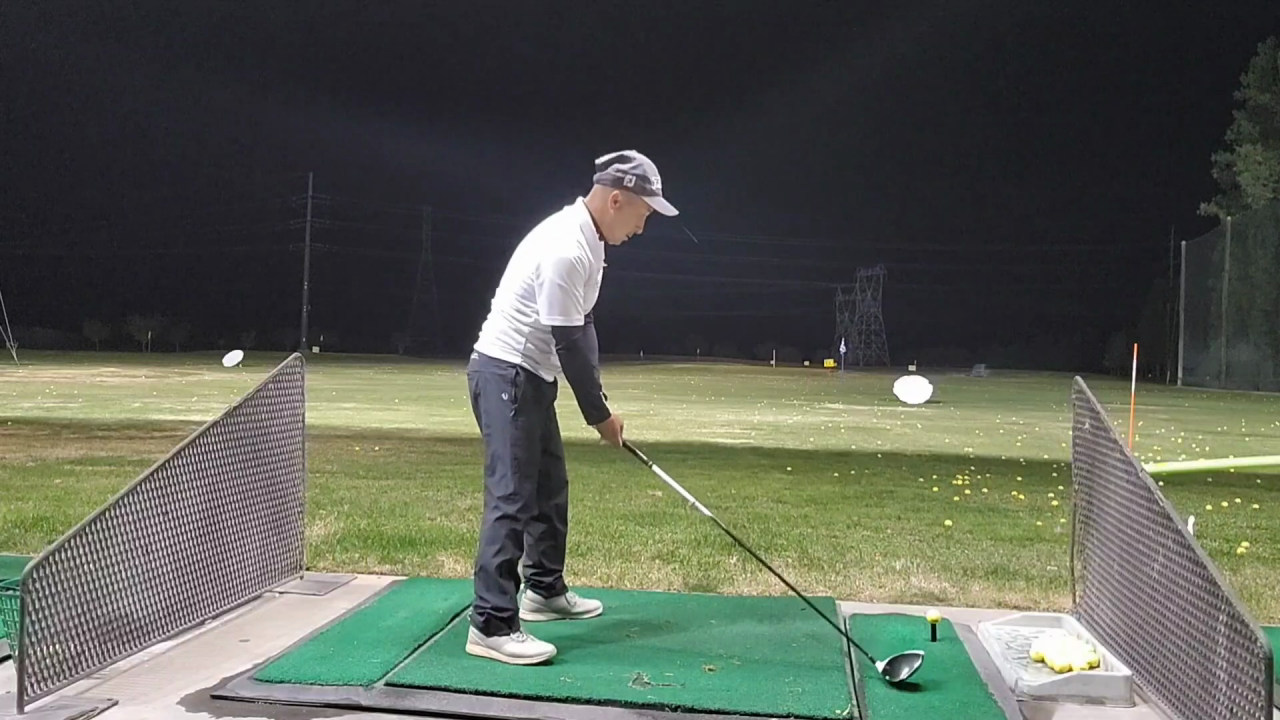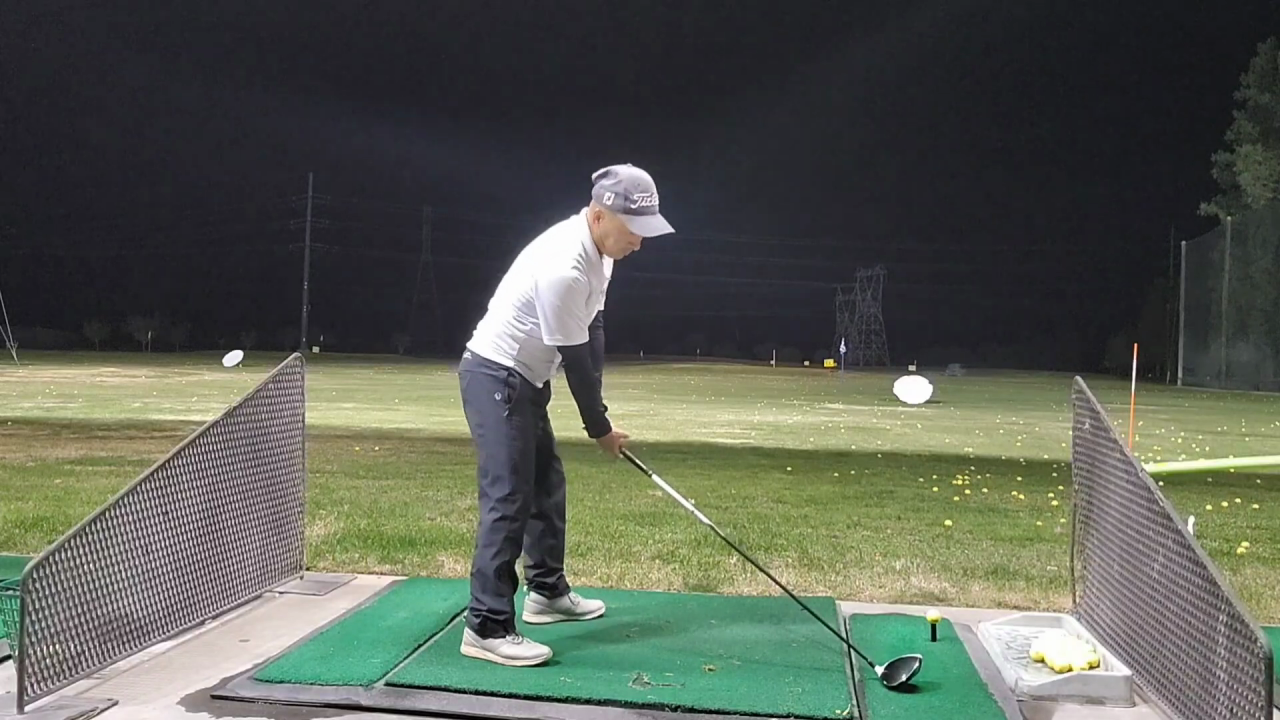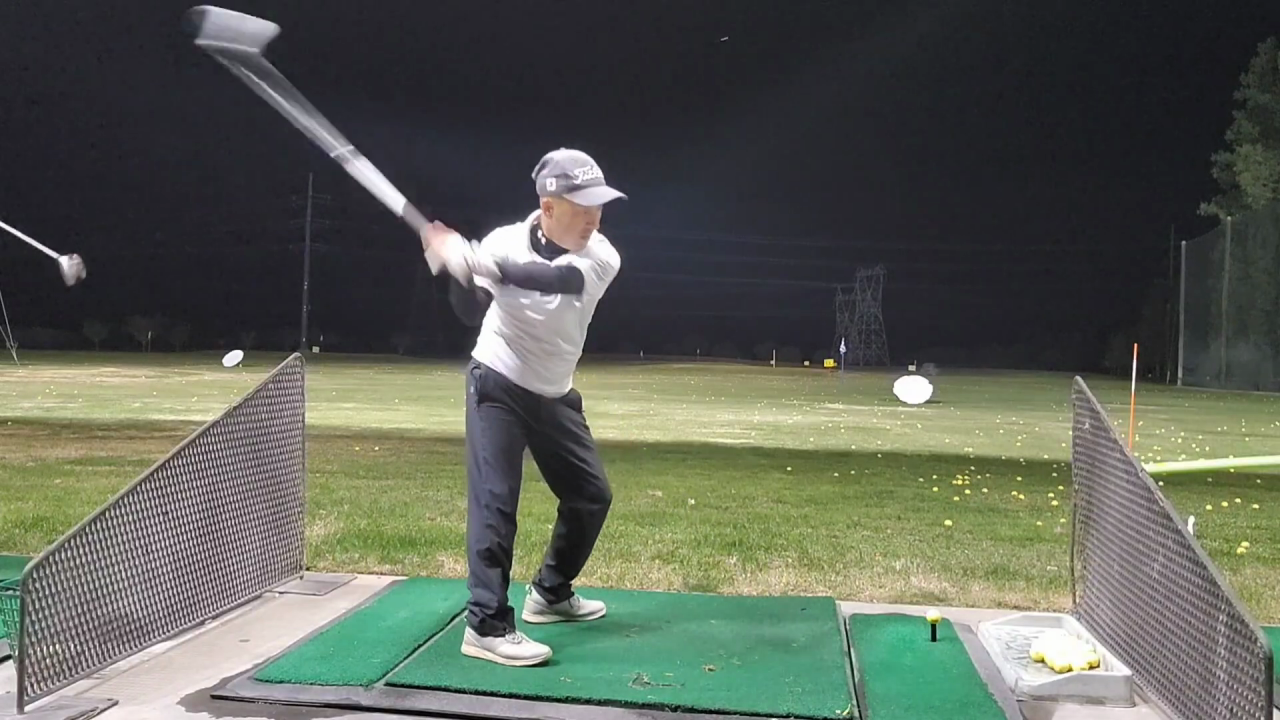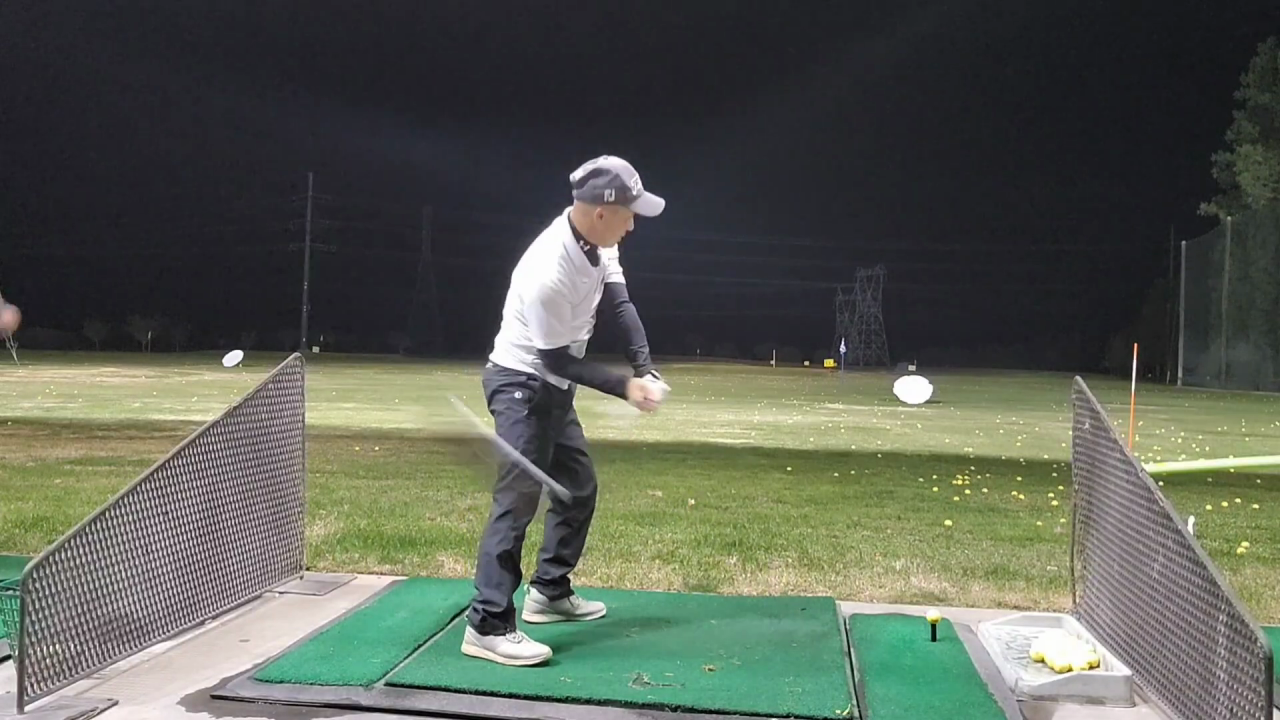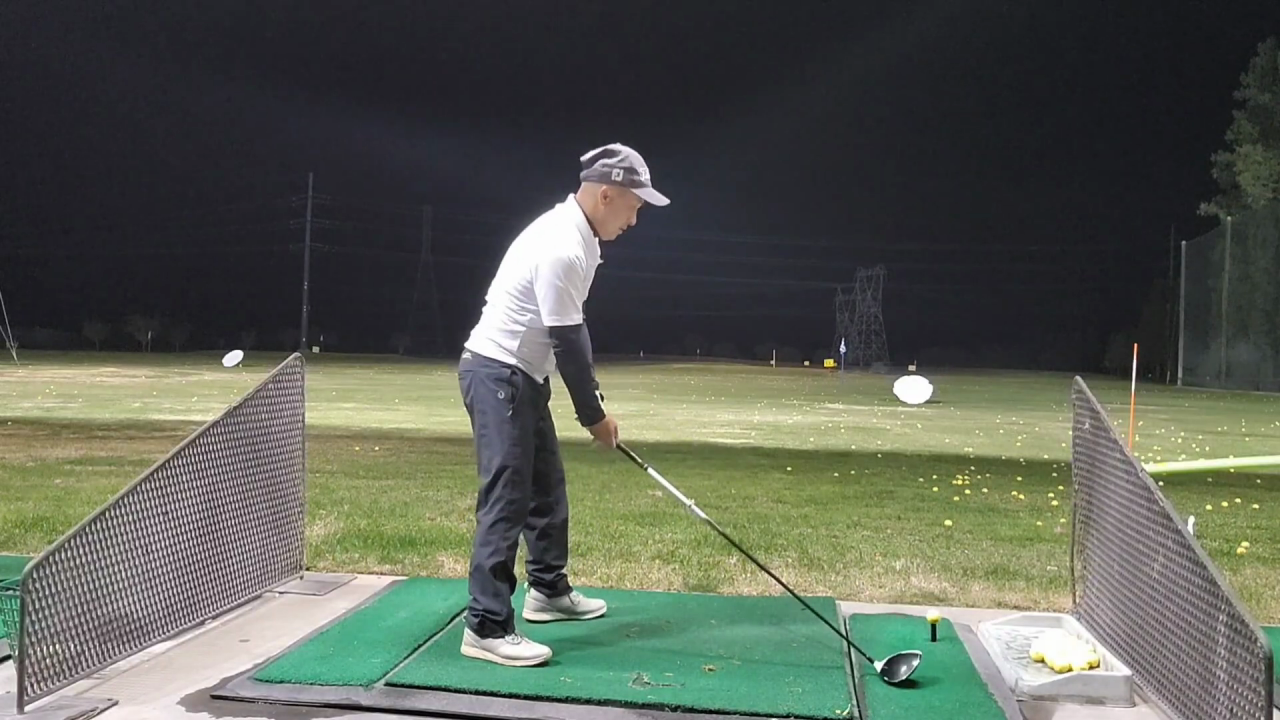
dt=1s
person 1, frame 1
left shoulder: (587, 240)
right shoulder: (565, 250)
left elbow: (582, 328)
right elbow: (568, 342)
left wrist: (598, 398)
right wrist: (598, 414)
left hip: (530, 375)
right hip: (505, 373)
left knee: (550, 486)
right knee: (512, 495)
left ankle: (543, 590)
right ankle: (491, 624)
person 1, frame 2
left shoulder: (596, 248)
right shoulder: (563, 268)
left elbow: (592, 334)
right elbow: (575, 358)
left wrist: (600, 414)
right wrist: (600, 427)
left hip: (524, 378)
right hip: (495, 376)
left knee: (547, 484)
right knee: (507, 498)
left ankle: (547, 591)
right ankle: (486, 627)
person 1, frame 3
left shoulder: (602, 259)
right shoulder: (503, 240)
left elbow: (549, 279)
right elbow: (471, 310)
left wrist: (479, 264)
right wrist: (457, 265)
left hip: (555, 395)
right hip: (496, 384)
left knee: (591, 495)
right knee: (495, 500)
left ankle: (550, 593)
right ankle: (486, 626)
person 1, frame 4
left shoulder: (596, 244)
right shoulder: (548, 274)
left elbow: (620, 305)
right elbow: (556, 358)
left wrist: (644, 369)
right wrist: (622, 386)
left hip: (551, 387)
right hip: (521, 383)
left knee: (578, 487)
right knee: (518, 497)
left ankle: (549, 591)
right ankle: (488, 624)
person 1, frame 5
left shoulder: (574, 234)
right shoulder: (562, 249)
left elbow: (571, 332)
right elbow: (566, 341)
left wrist: (592, 400)
right wrist: (593, 413)
left hip: (521, 376)
right hip: (498, 374)
left knee: (546, 483)
right knee: (507, 495)
left ankle: (548, 589)
right ankle: (486, 627)
